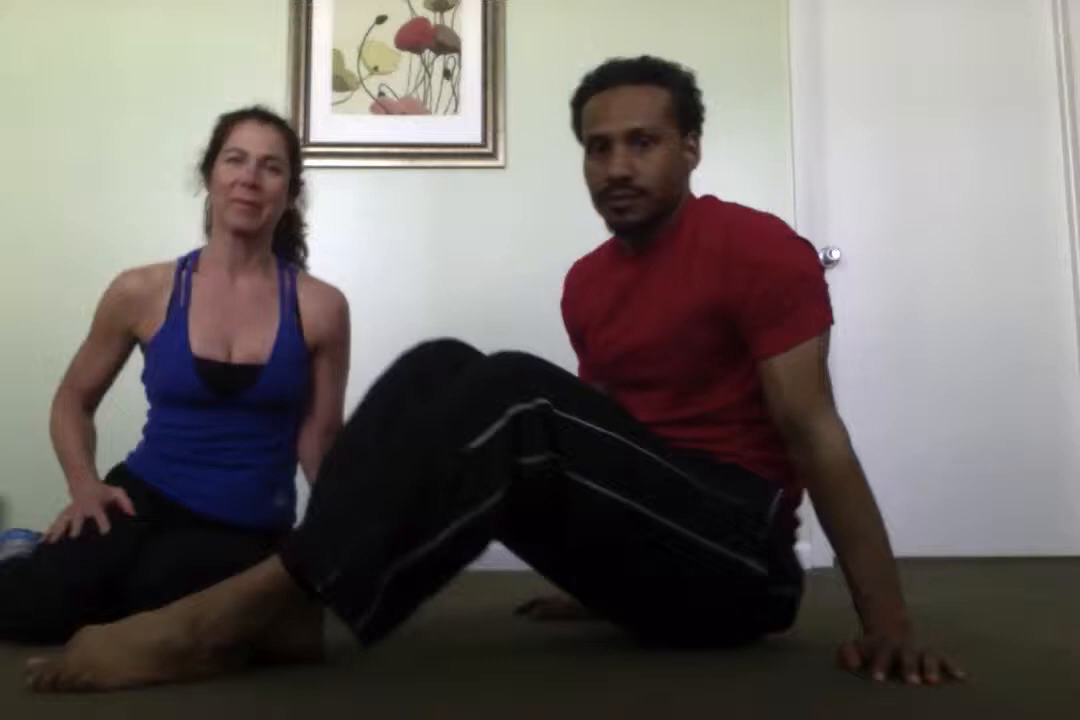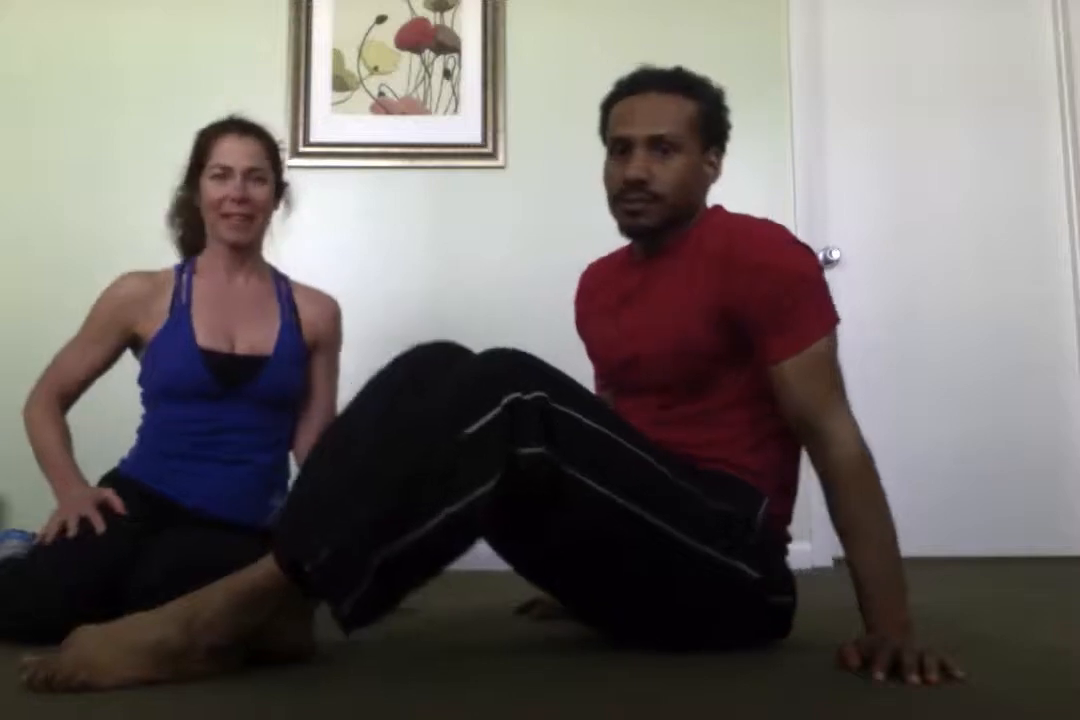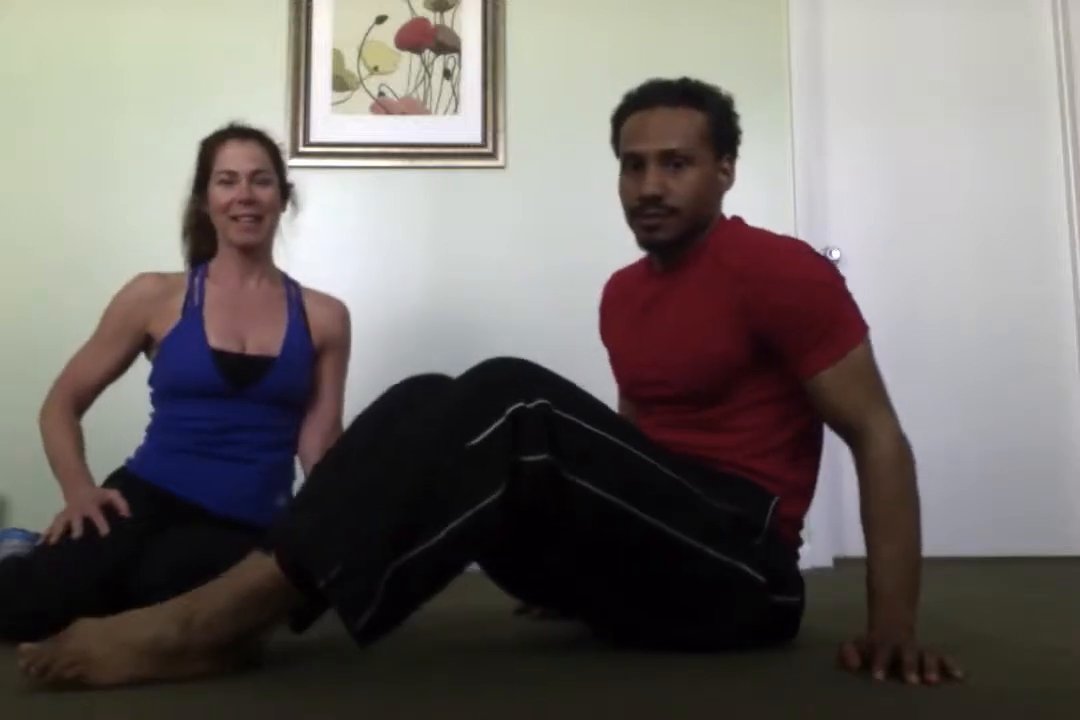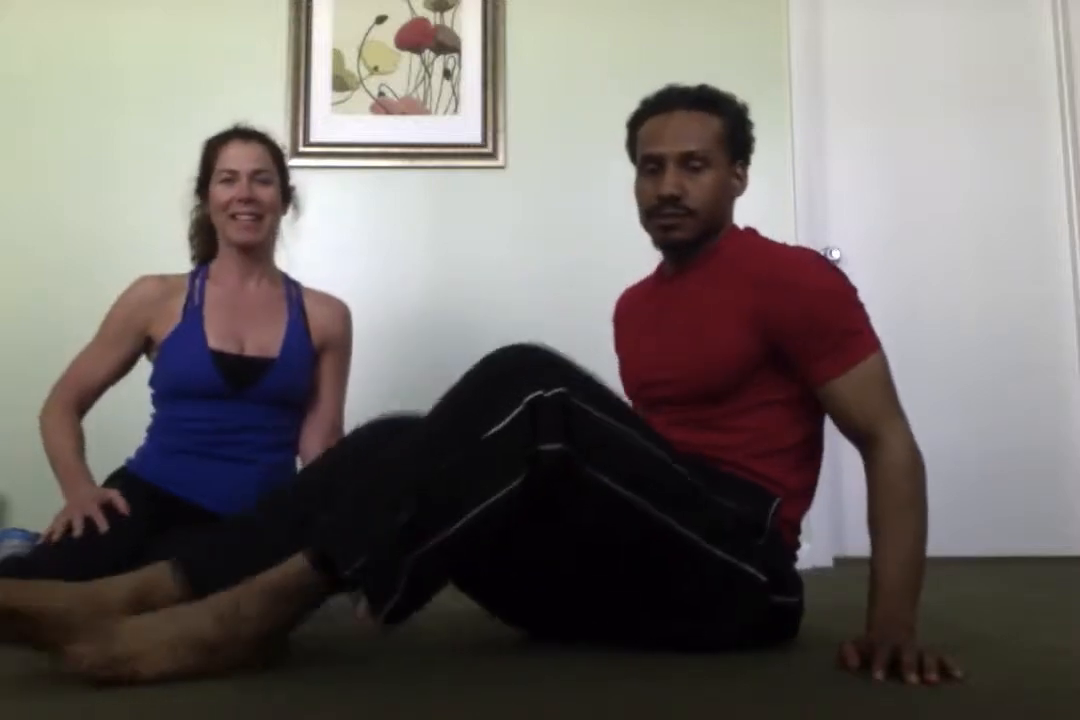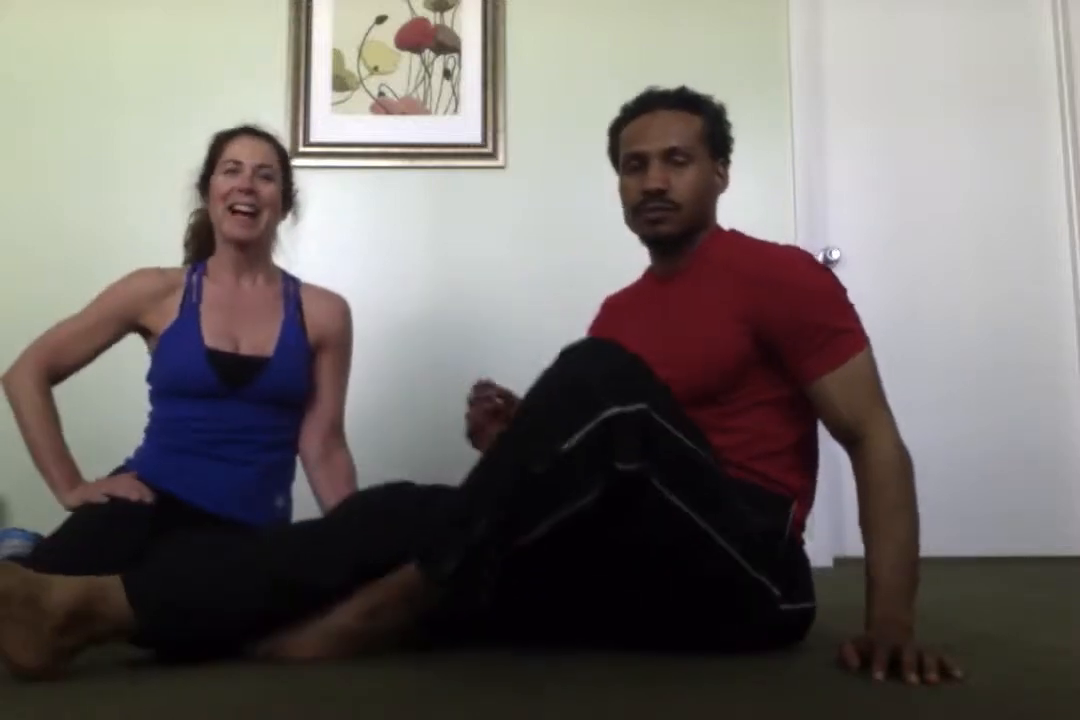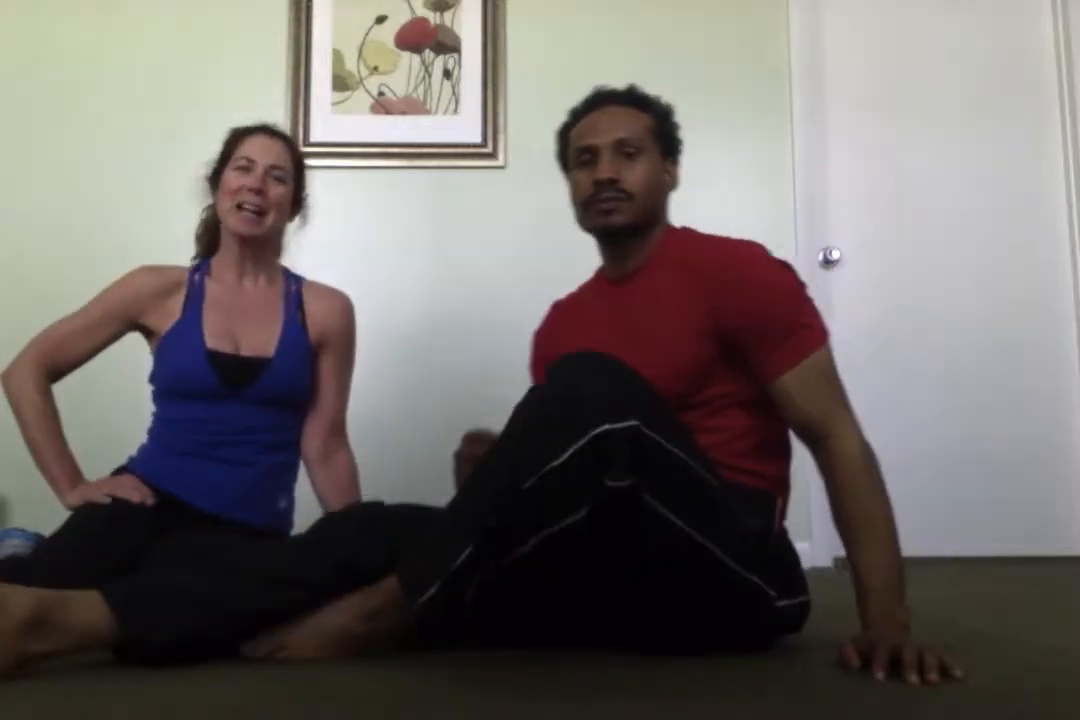
dt=0.3s
person 1, frame 1
left shoulder: (755, 249)
right shoulder: (585, 281)
left elbow: (812, 433)
left wrist: (887, 623)
right wrist: (584, 573)
left hip: (731, 560)
right hip: (635, 557)
left knee: (516, 394)
right knee: (439, 369)
left ankle: (233, 615)
right ankle: (299, 599)
person 1, frame 2
left shoulder: (758, 256)
right shoulder: (597, 284)
left elbow: (830, 435)
left wrist: (888, 623)
right wrist: (574, 567)
left hip: (725, 567)
right hip: (628, 562)
left knee: (511, 388)
right knee: (436, 372)
left ankle: (224, 612)
right ankle: (284, 603)
person 1, frame 3
left shoulder: (778, 272)
right shoulder: (621, 295)
left elbow: (877, 437)
left wrist: (892, 624)
right wrist: (572, 562)
left hip: (733, 568)
right hip: (639, 566)
left knee: (512, 398)
right knee: (427, 405)
left ankle: (218, 619)
right ankle: (253, 597)
person 1, frame 4
left shoulder: (791, 279)
right shoulder: (634, 306)
left elbow: (889, 442)
left wrist: (891, 622)
right wrist: (516, 465)
left hip: (731, 571)
right hip: (628, 569)
left knee: (525, 381)
right knee: (402, 444)
left ankle: (254, 610)
right ankle: (135, 593)
person 1, frame 5
left shoulder: (781, 278)
right shoulder: (620, 312)
left elbow: (875, 442)
left wrist: (890, 620)
right wrist: (524, 449)
left hip: (742, 572)
right hip: (628, 568)
left knee: (601, 377)
right knee: (402, 510)
left ankle: (388, 605)
right ankle: (87, 608)
person 1, frame 6
left shoulder: (737, 274)
right shoulder: (562, 322)
left elbow: (839, 441)
right elbow: (578, 480)
left wrist: (886, 620)
right wrist: (501, 478)
left hip: (732, 572)
right hip: (614, 570)
left knee: (592, 390)
right knee: (374, 529)
left ankle: (386, 611)
person 2, frame 1
left shoulder: (320, 307)
right shoulder: (140, 293)
left elbow: (319, 441)
right elbow: (72, 401)
right wrist: (85, 486)
left hip: (248, 529)
right hip: (146, 500)
person 2, frame 2
left shoulder: (314, 313)
right shoulder: (141, 296)
left elbow: (315, 442)
right elbow: (45, 402)
right wrist: (72, 490)
left hip: (243, 530)
right hip: (141, 501)
person 2, frame 3
left shoulder: (322, 316)
right shoulder: (155, 297)
left elbow: (320, 444)
right elbow: (61, 405)
right wrist: (78, 491)
left hip: (246, 528)
right hip: (147, 499)
person 2, frame 4
left shoulder: (324, 317)
right shoulder: (158, 299)
left elbow: (321, 444)
right elbow: (62, 405)
right wrist: (79, 489)
right hip: (147, 500)
person 2, frame 5
left shoulder: (322, 313)
right shoulder: (157, 293)
left elbow: (323, 447)
right wrist: (70, 485)
left hip: (248, 528)
right hip: (148, 500)
person 2, frame 6
left shoulder: (325, 310)
right shoulder: (159, 291)
left elbow: (325, 447)
right wrist: (72, 486)
left hip: (249, 530)
right hip: (150, 499)
